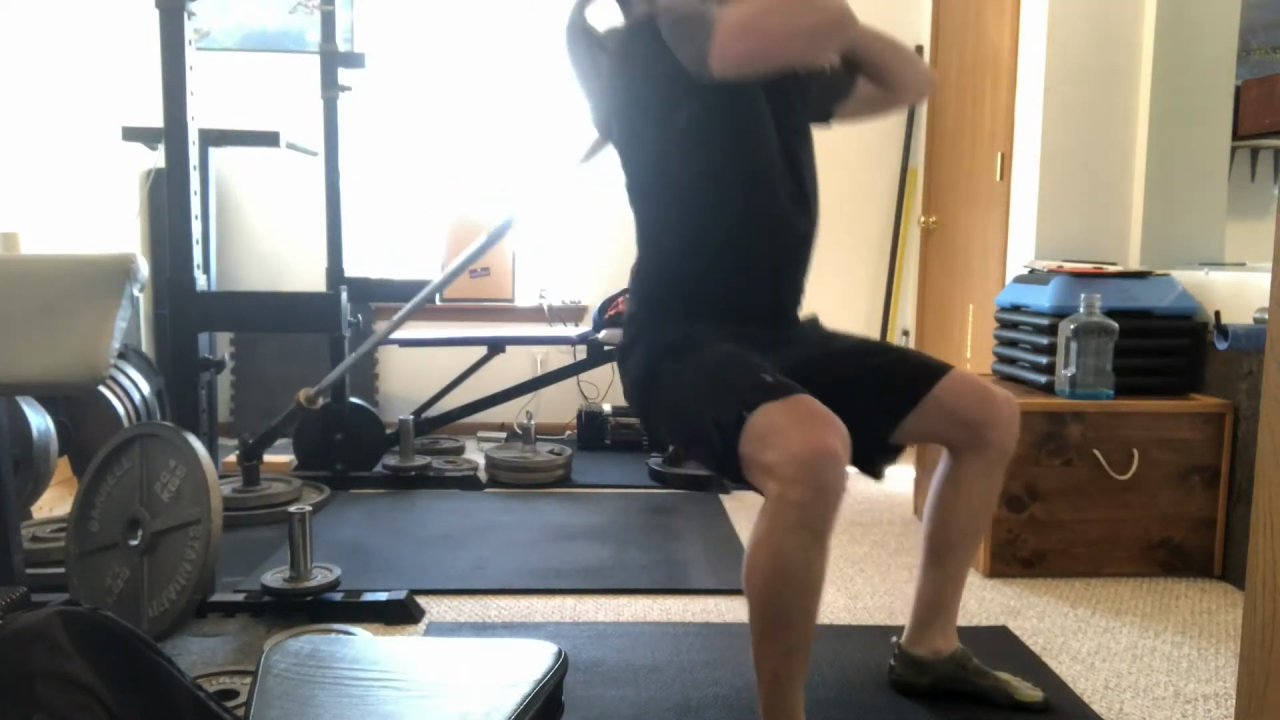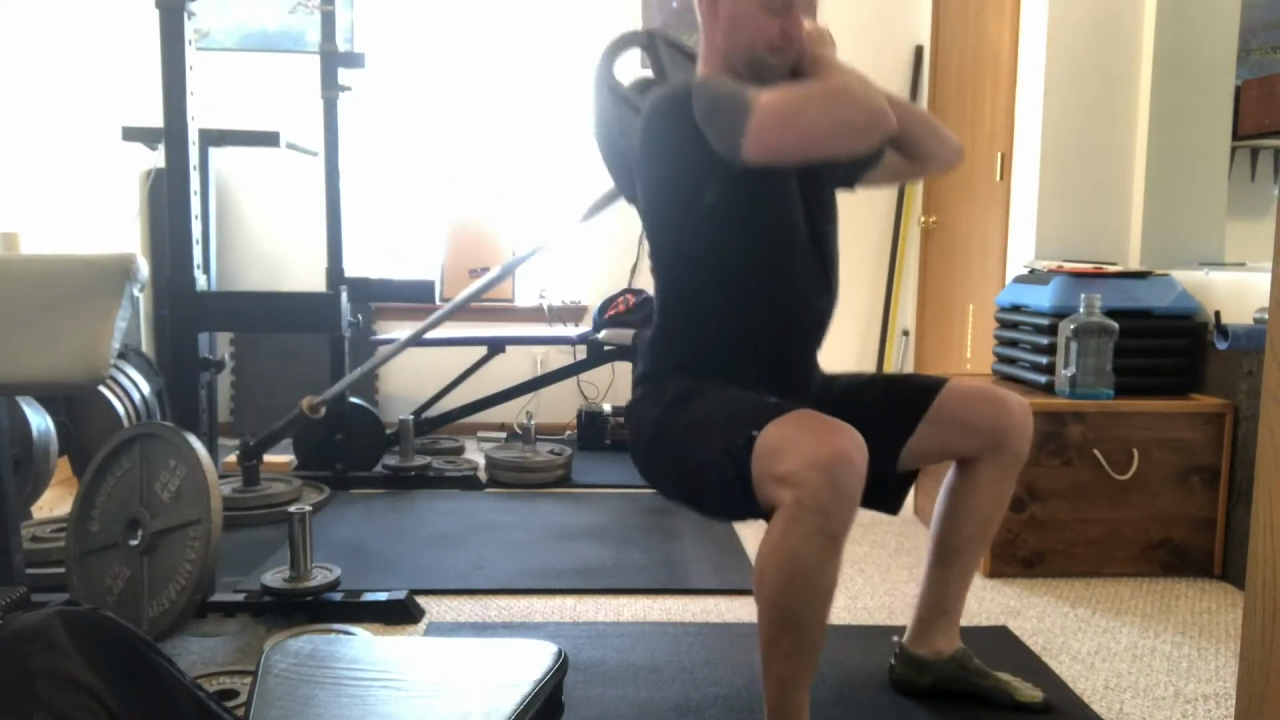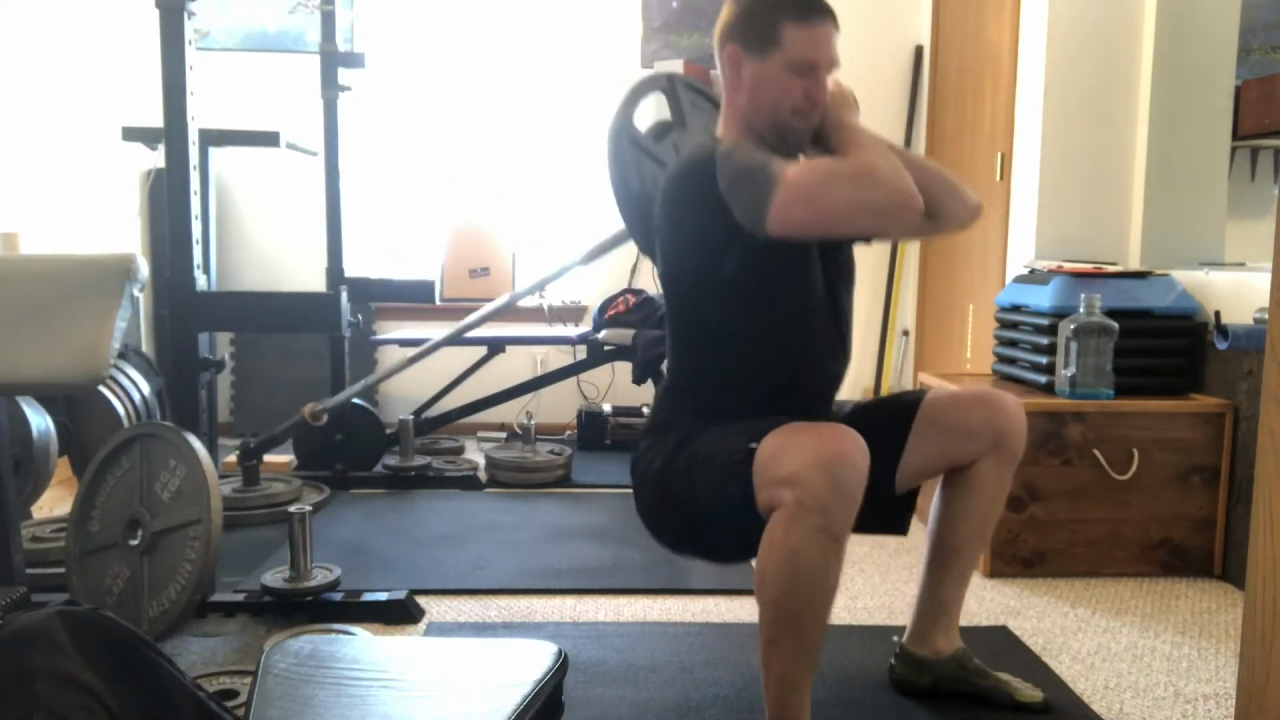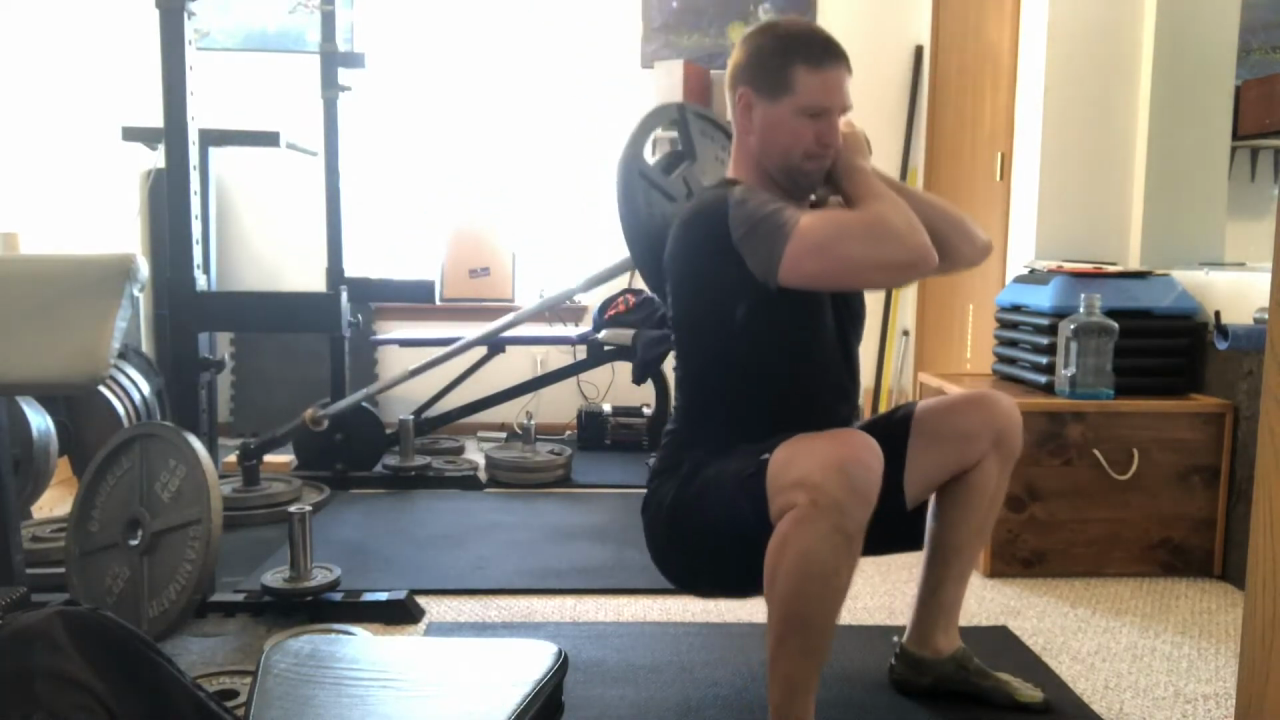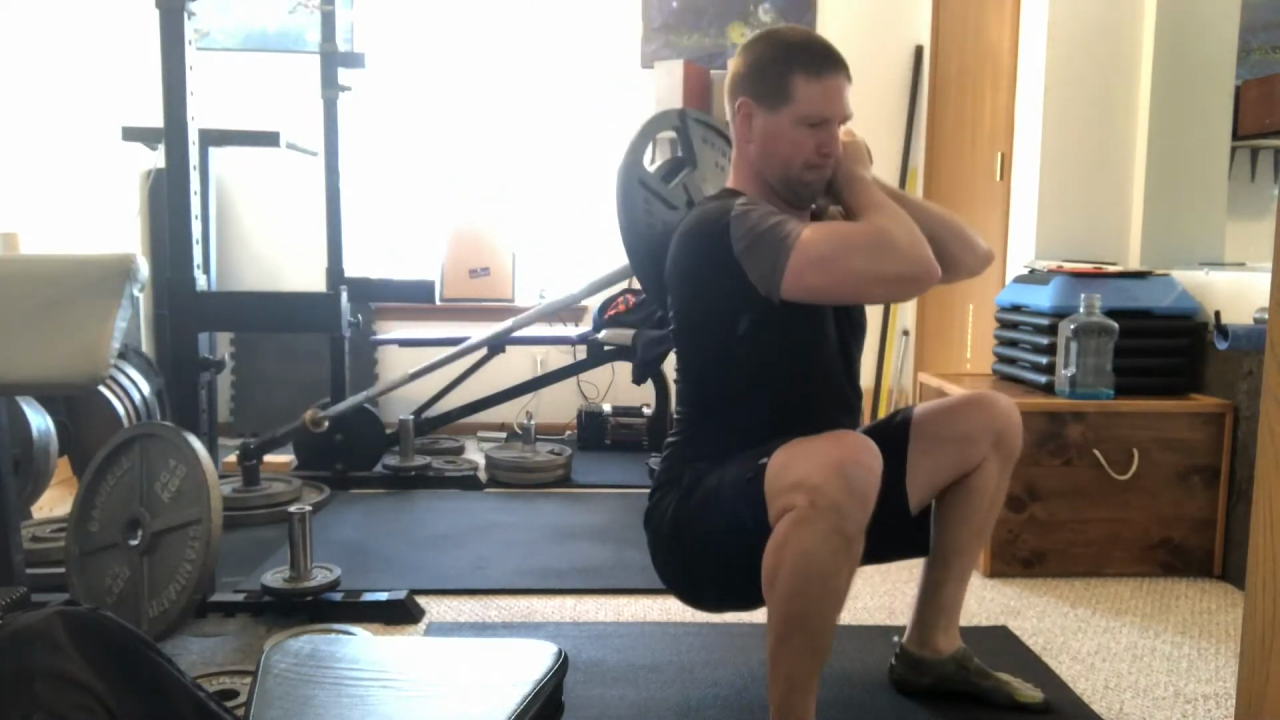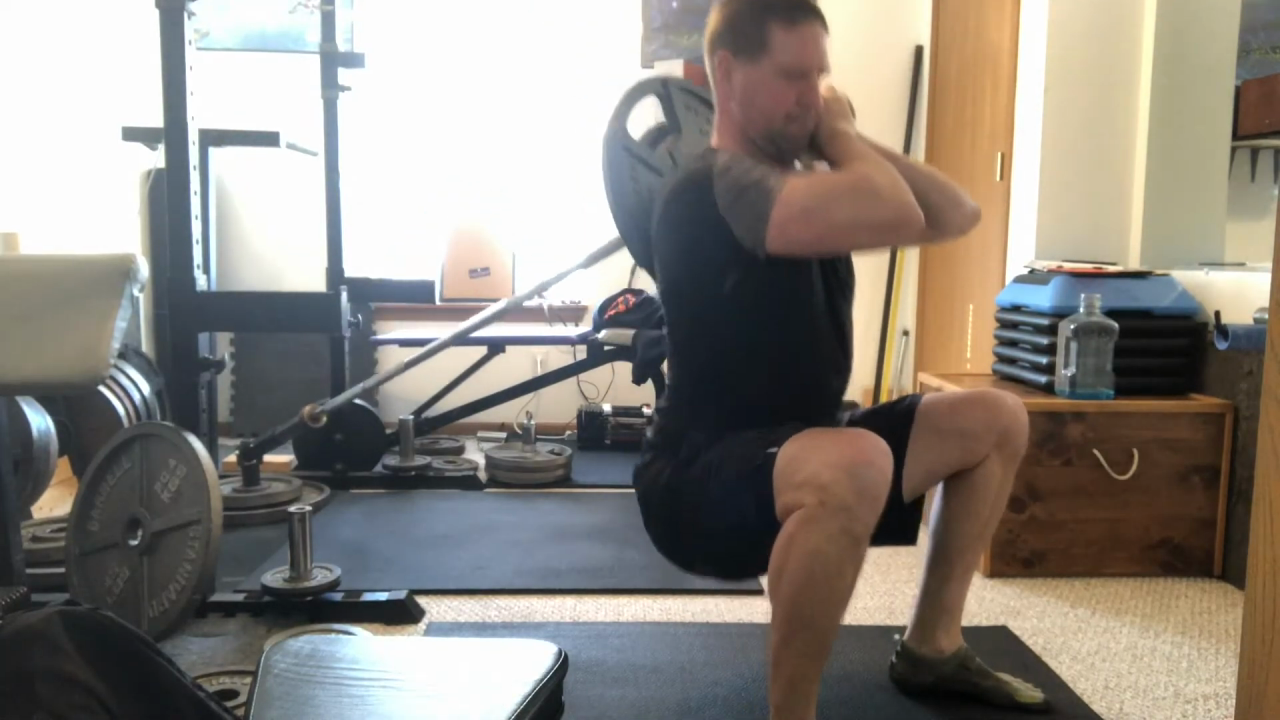
dt=0.2s
person 1, frame 1
left shoulder: (774, 63)
left elbow: (910, 80)
left hip: (778, 336)
right hip: (685, 340)
left knee: (989, 417)
right knee: (813, 453)
left ankle: (928, 648)
person 1, frame 2
left shoulder: (802, 111)
right shoulder: (691, 112)
left elbow: (938, 150)
right elbow: (857, 119)
left wrist: (823, 62)
right wrist: (827, 68)
left hip: (784, 389)
right hip: (692, 405)
left knee: (1002, 422)
right knee: (829, 462)
left ankle: (930, 647)
person 1, frame 3
left shoulder: (812, 181)
right shoulder: (718, 177)
left elbow: (955, 209)
right elbow: (893, 201)
left wrist: (846, 130)
right wrist: (844, 123)
left hip: (785, 431)
right hip: (693, 462)
left knee: (996, 422)
right knee: (831, 462)
left ankle: (930, 647)
person 1, frame 4
left shoulder: (816, 221)
right shoulder: (729, 220)
left elbow: (967, 248)
right elbow: (907, 255)
left wrist: (858, 173)
right wrist: (856, 169)
left hip: (797, 477)
right hip: (701, 504)
left knee: (990, 421)
right knee: (845, 466)
left ankle: (930, 649)
person 1, frame 5
left shoulder: (810, 230)
right shoulder: (729, 232)
left elbow: (969, 257)
right elbow: (910, 267)
left wrist: (858, 183)
right wrist: (857, 180)
left hip: (804, 493)
right hip: (702, 518)
left knee: (990, 422)
right knee: (844, 467)
left ankle: (931, 649)
person 1, frame 6
left shoulder: (800, 189)
right shoulder: (716, 190)
left elbow: (956, 216)
right elbow: (895, 214)
left wrist: (845, 138)
right wrist: (841, 134)
left hip: (790, 468)
right hip: (697, 484)
left knee: (997, 421)
right knee: (855, 466)
left ankle: (931, 648)
